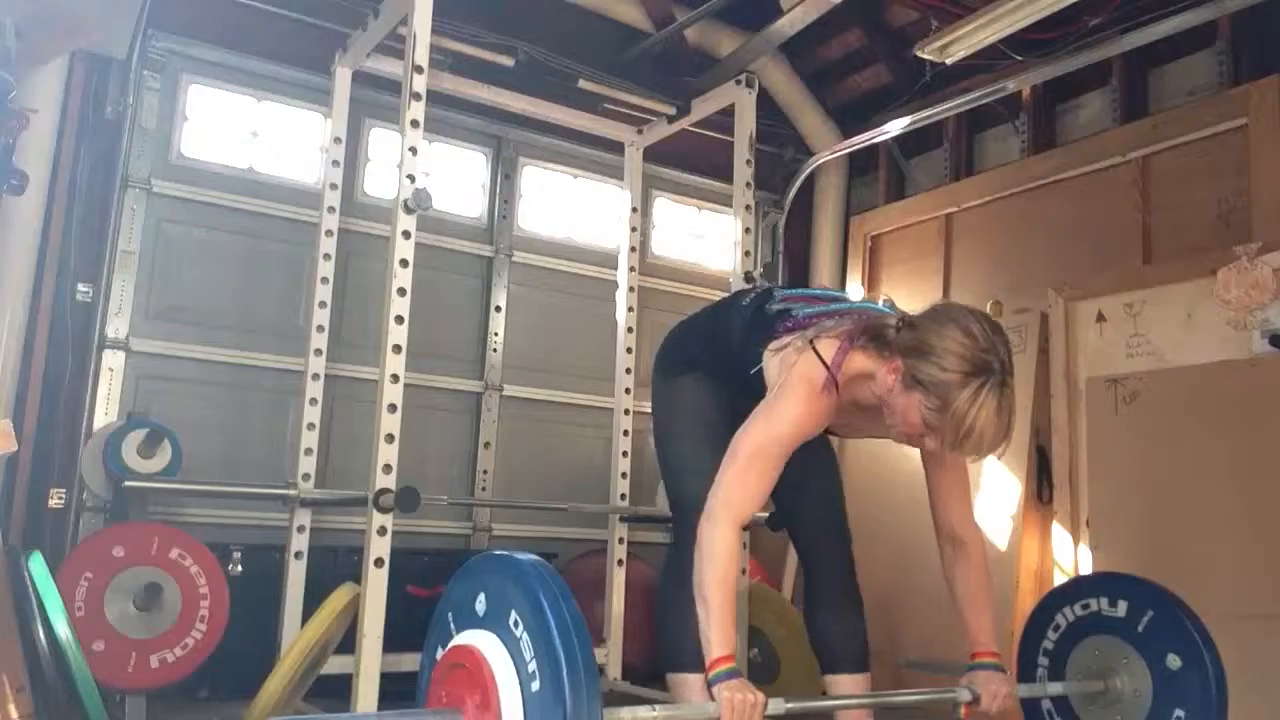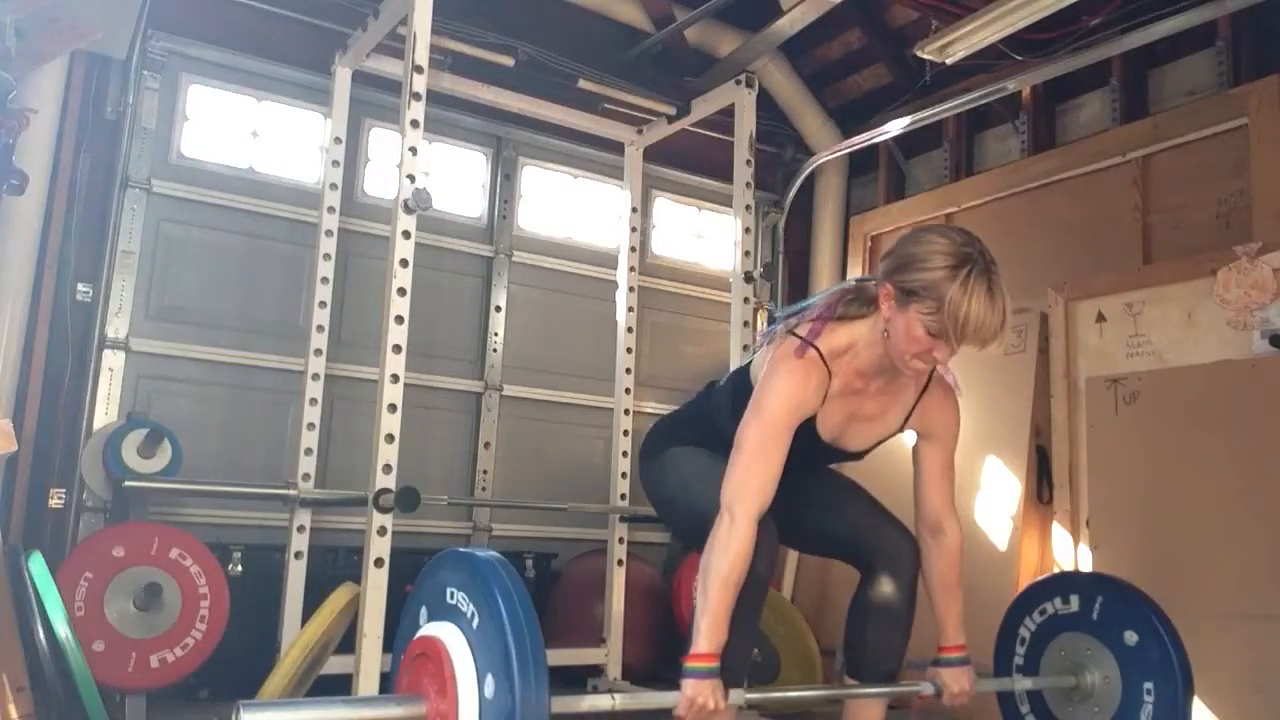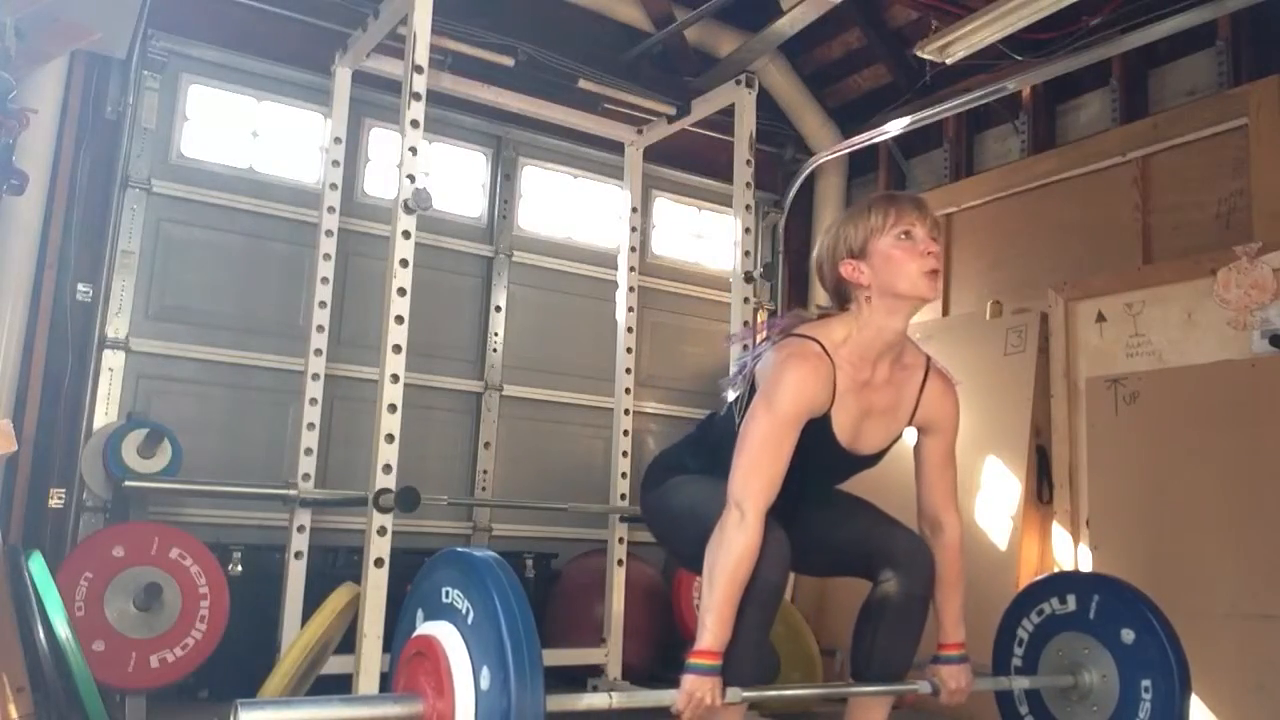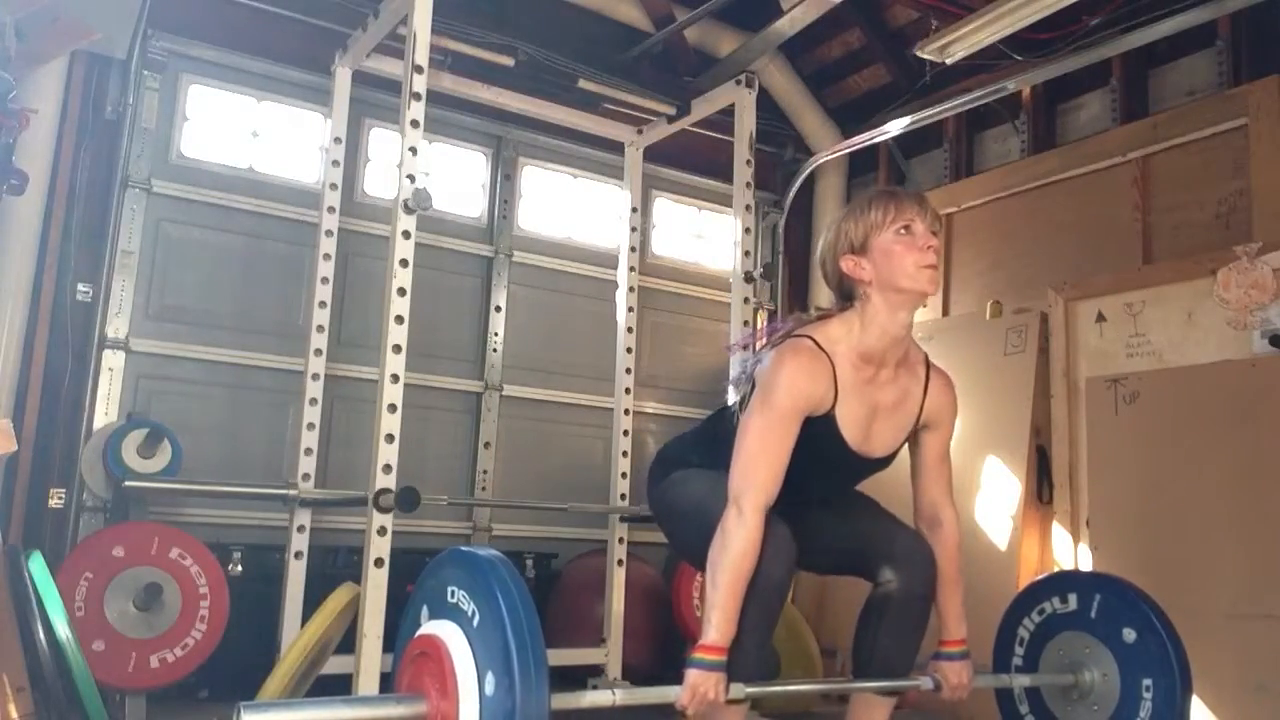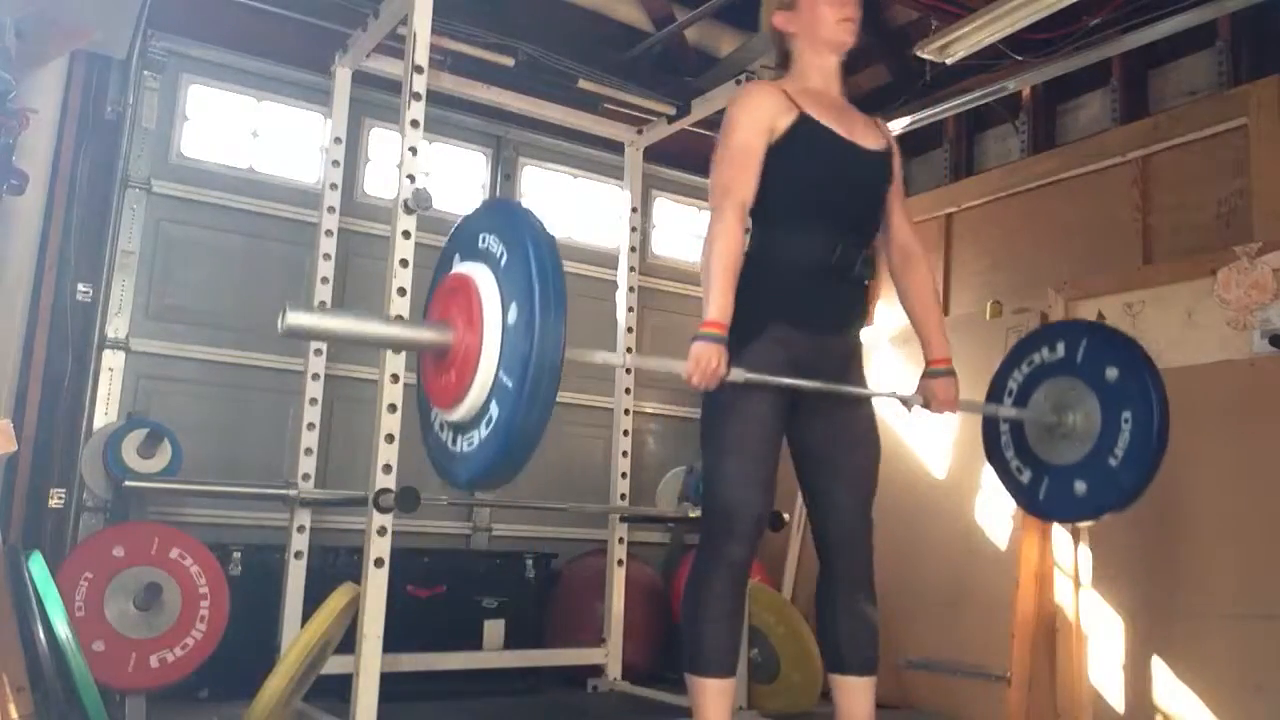
dt=1s
person 1, frame 1
left shoulder: (932, 393)
right shoulder: (815, 380)
left elbow: (960, 537)
right elbow: (720, 518)
left wrist: (986, 658)
right wrist: (722, 671)
left hip: (763, 385)
right hip: (700, 367)
left knee: (827, 545)
right knee: (700, 517)
person 1, frame 2
left shoulder: (933, 400)
right shoulder: (804, 363)
left elbow: (939, 528)
right elbow: (738, 515)
left wrist: (953, 652)
right wrist: (701, 662)
left hip: (791, 471)
right hip: (688, 453)
left knee: (895, 553)
right knee: (752, 544)
person 1, frame 3
left shoulder: (932, 391)
right shoulder: (805, 364)
left elbow: (942, 522)
right elbow: (743, 514)
left wrist: (952, 648)
right wrist: (705, 658)
left hip: (795, 499)
right hip: (691, 485)
left knee: (907, 559)
right knee: (764, 552)
person 1, frame 4
left shoulder: (933, 390)
right shoulder: (804, 364)
left elbow: (939, 518)
right elbow: (745, 512)
left wrist: (953, 645)
right wrist: (710, 653)
right hip: (698, 479)
left knee: (909, 559)
right knee: (768, 551)
person 1, frame 5
left shoulder: (877, 133)
right shoulder: (767, 102)
left elbow: (904, 249)
right elbow: (729, 216)
left wrist: (940, 363)
right wrist: (712, 331)
left hip: (835, 350)
right hip: (760, 338)
left knee: (850, 543)
right knee: (733, 531)
